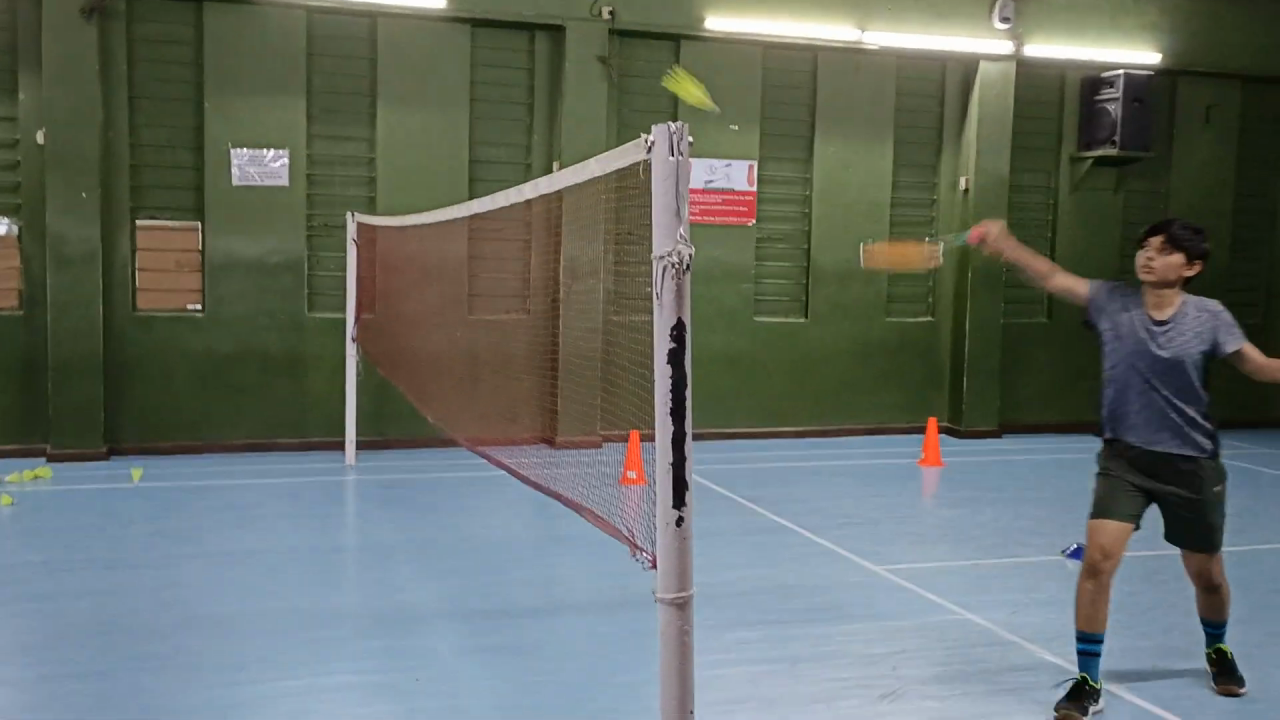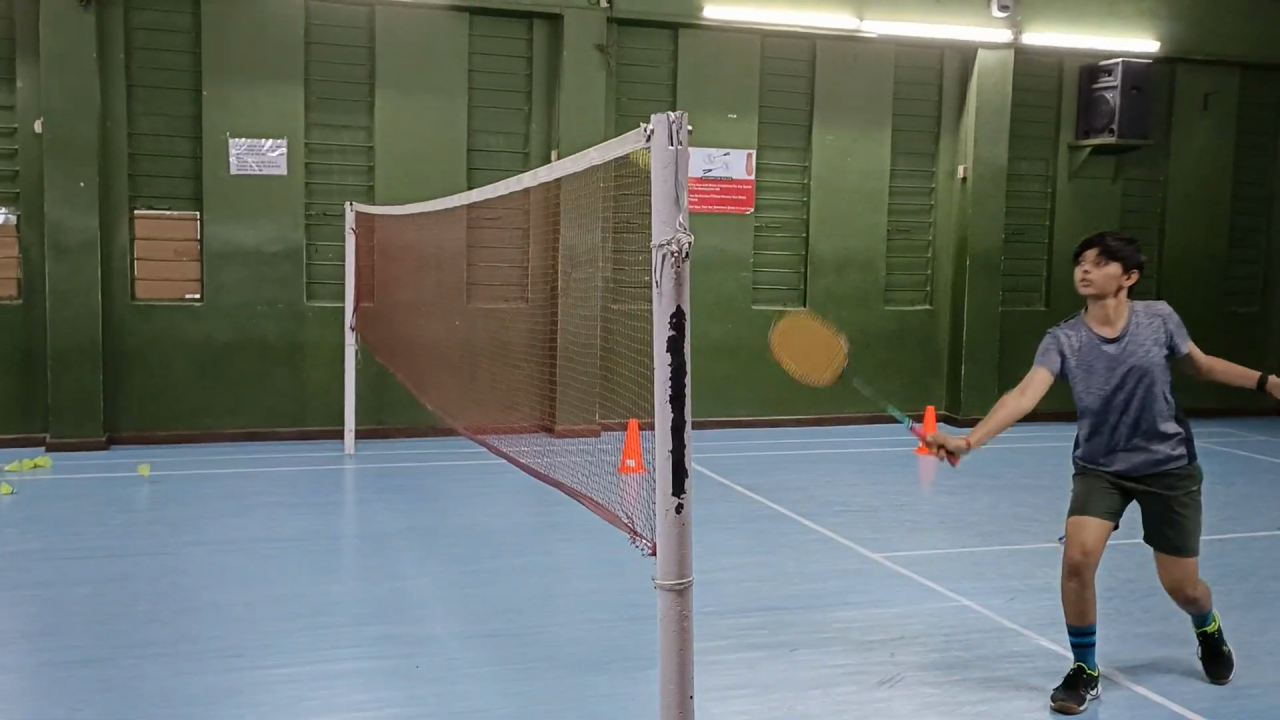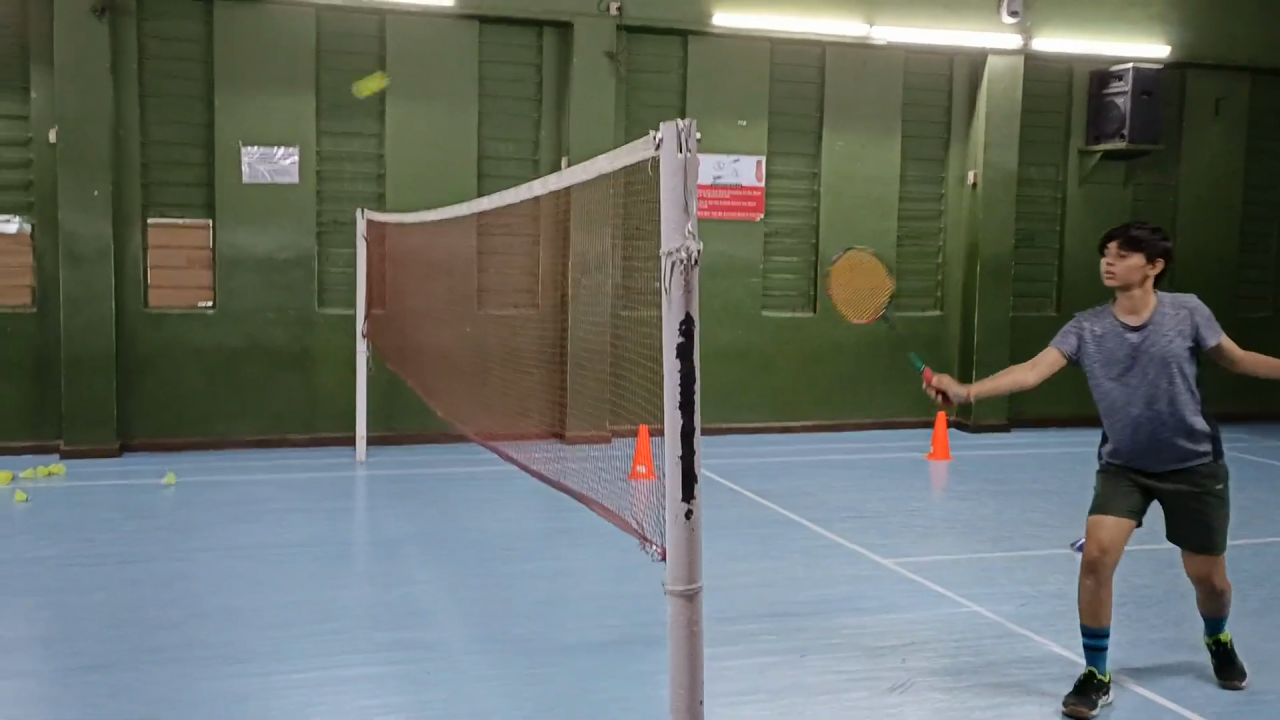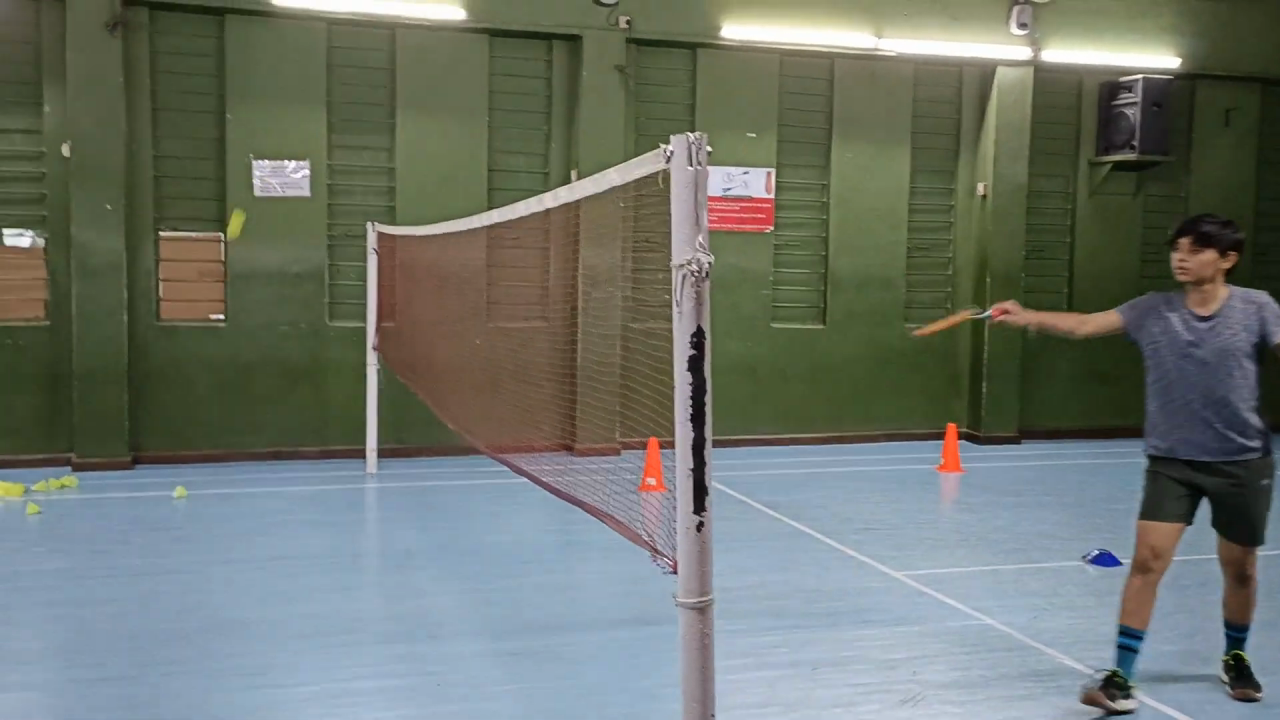
dt=0.3s
person 1, frame 1
left shoulder: (1210, 316)
right shoulder: (1112, 302)
right elbow: (1054, 280)
right wrist: (1005, 245)
left hip: (1192, 461)
right hip: (1124, 457)
left knee: (1207, 574)
right knee: (1097, 559)
left ankle: (1218, 653)
person 1, frame 2
left shoulder: (1159, 318)
right shoulder: (1062, 339)
left elbow: (1202, 365)
right elbow: (1025, 395)
right wrist: (969, 440)
left hip: (1169, 465)
right hip: (1100, 467)
left knee: (1181, 584)
right knee: (1078, 559)
left ankle: (1208, 631)
right ankle: (1085, 670)
person 1, frame 3
left shoulder: (1188, 312)
right shoulder: (1086, 327)
left elbow: (1238, 359)
right elbow: (1032, 370)
right wrist: (966, 391)
left hip: (1195, 464)
right hip: (1123, 465)
left knee: (1208, 576)
right knee: (1096, 558)
left ankle: (1219, 644)
right ankle: (1095, 676)
person 1, frame 4
right shoulder: (1152, 310)
right elbow: (1085, 325)
right wrist: (1030, 317)
right hip: (1171, 459)
right knee: (1147, 560)
left ankle: (1235, 658)
right ankle: (1121, 678)
